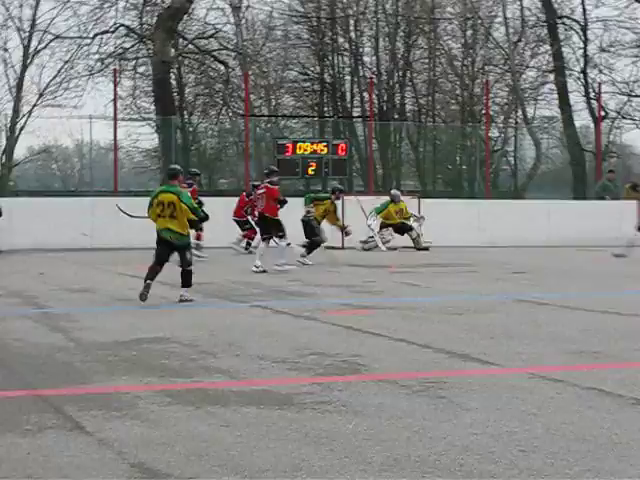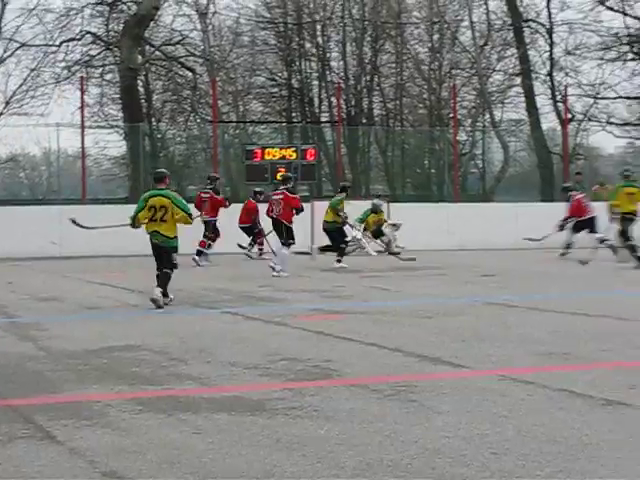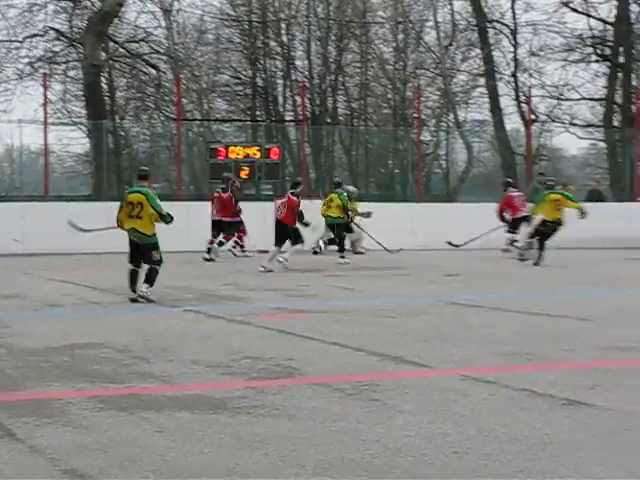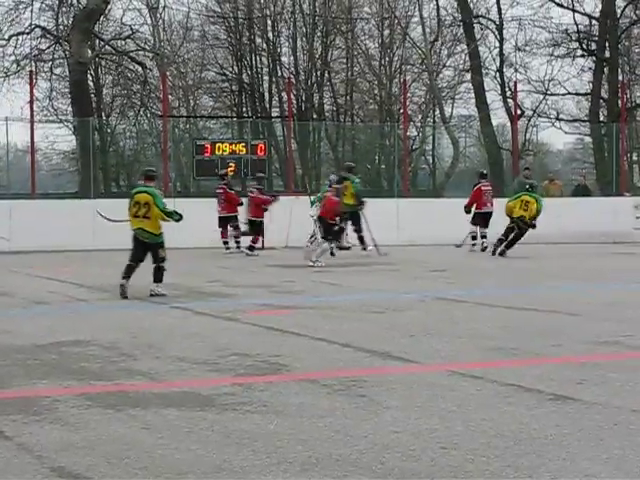
dt=0.3s
person 1, frame 1
left shoulder: (158, 192)
right shoulder: (181, 193)
left elbow: (152, 214)
right elbow: (191, 208)
right wrist: (202, 216)
left hip: (163, 234)
right hip: (180, 234)
left knee: (158, 262)
right knee: (186, 264)
left ankle: (148, 283)
right ankle: (184, 293)
person 1, frame 2
left shoulder: (147, 197)
right shoulder: (172, 196)
left elbow: (136, 218)
right elbow: (187, 215)
left wrist: (135, 223)
right wrist: (188, 219)
left hip: (154, 237)
right hip: (168, 237)
left knee: (161, 267)
right knee: (168, 268)
left ankle: (164, 296)
right ankle: (157, 292)
person 1, frame 3
left shoulder: (128, 193)
right shoulder: (148, 193)
left elbow: (121, 215)
right elbow: (158, 213)
left wrist: (122, 225)
right wrist: (167, 218)
left hip: (132, 234)
right hip: (147, 235)
left knee: (135, 264)
right knee: (155, 263)
left ankle: (133, 293)
right ankle: (144, 289)
person 1, frame 4
left shoulder: (134, 193)
right shoulder: (155, 193)
left elbow: (131, 212)
right elbow: (163, 212)
right wrist: (176, 216)
left hip: (138, 232)
right hip: (153, 233)
left knee: (134, 260)
right knee: (159, 261)
left ankle: (124, 281)
right ankle: (156, 288)
